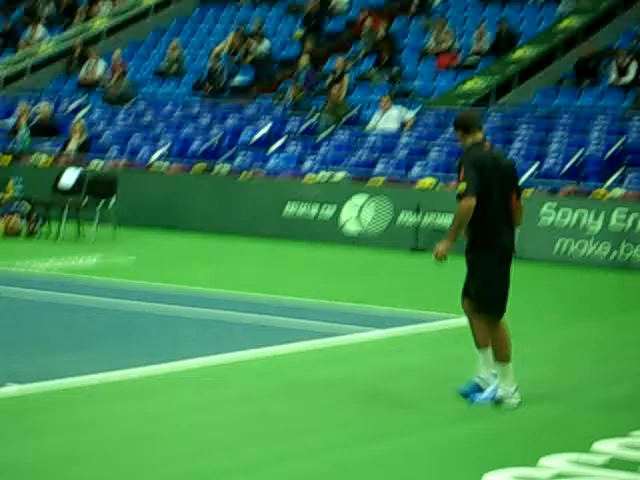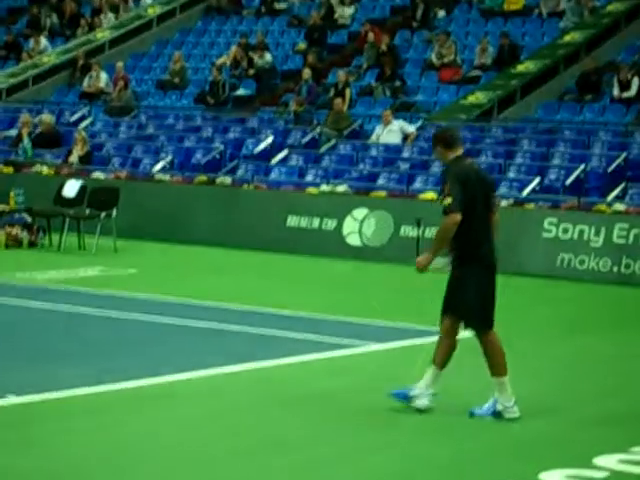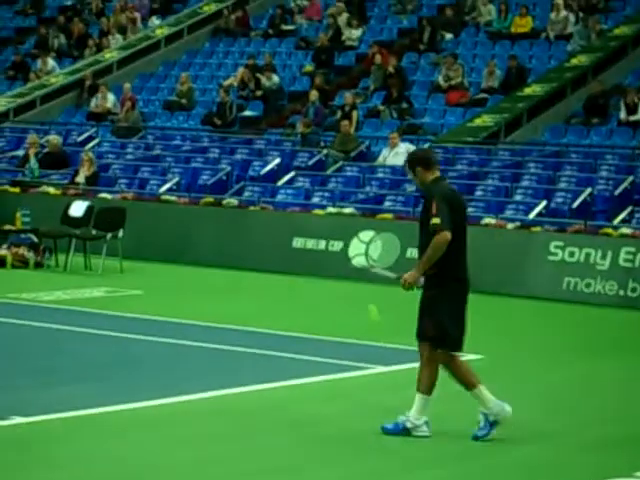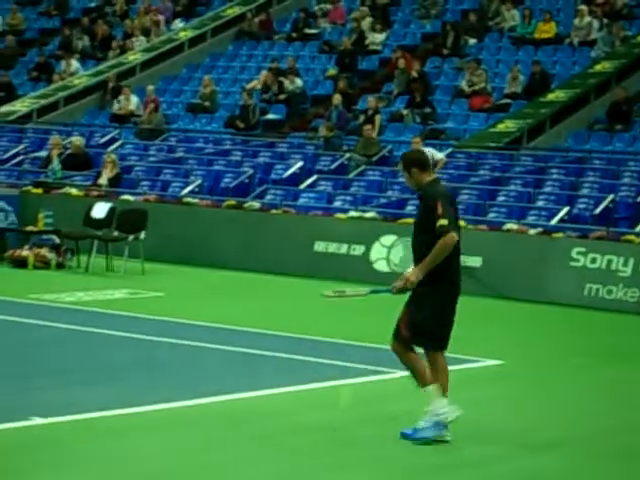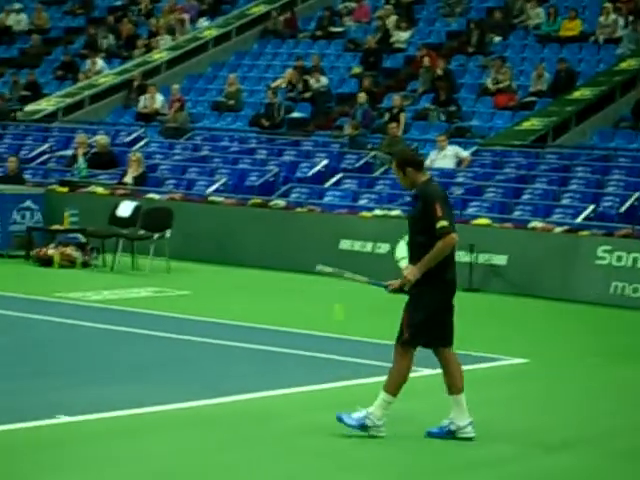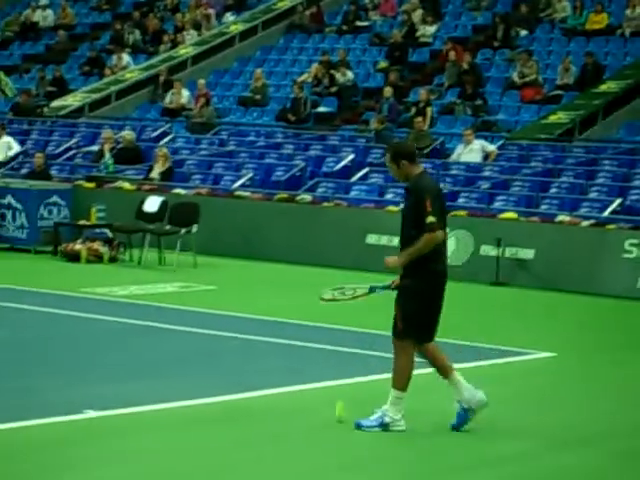
dt=0.2s
person 1, frame 1
left shoulder: (471, 159)
right shoulder: (504, 159)
left elbow: (468, 203)
right elbow: (517, 207)
left wrist: (449, 241)
left hip: (486, 248)
right hip: (500, 244)
left knee: (490, 316)
right knee: (471, 305)
left ankle: (507, 388)
right ankle: (488, 375)
person 1, frame 2
left shoulder: (454, 173)
right shoulder: (478, 172)
left elbow: (453, 218)
right elbow: (491, 218)
left wrist: (430, 254)
left hip: (472, 263)
right hip: (473, 259)
left knee: (483, 330)
right knee: (449, 323)
left ankle: (506, 402)
right ankle: (423, 391)
person 1, frame 3
left shoulder: (436, 194)
right shoulder: (446, 192)
left elbow: (442, 237)
left wrist: (418, 271)
right wrist: (424, 272)
left hip: (444, 285)
right hip: (445, 282)
left knee: (444, 352)
right knee: (430, 350)
left ankle: (493, 407)
right ankle: (417, 418)
person 1, frame 4
left shoulder: (436, 196)
right shoulder: (435, 195)
left elbow: (450, 237)
left wrist: (419, 270)
right wrist: (412, 277)
left hip: (435, 286)
right hip: (441, 284)
left knee: (402, 344)
right knee: (434, 351)
left ankle: (440, 407)
right ankle: (436, 423)
person 1, frame 5
left shoulder: (433, 196)
right shoulder: (425, 195)
left elbow: (450, 239)
left wrist: (418, 270)
right wrist: (405, 278)
left hip: (432, 286)
right hip: (436, 285)
left knee: (404, 348)
right knee: (442, 349)
left ankle: (375, 417)
right ankle: (461, 422)
person 1, frame 6
left shoulder: (425, 189)
right shoulder: (418, 187)
left elbow: (435, 235)
left wrist: (402, 258)
right wrist: (405, 272)
left hip: (422, 278)
right hip: (420, 276)
left knee: (402, 341)
right knee: (419, 341)
left ankle: (393, 413)
right ankle: (468, 395)
